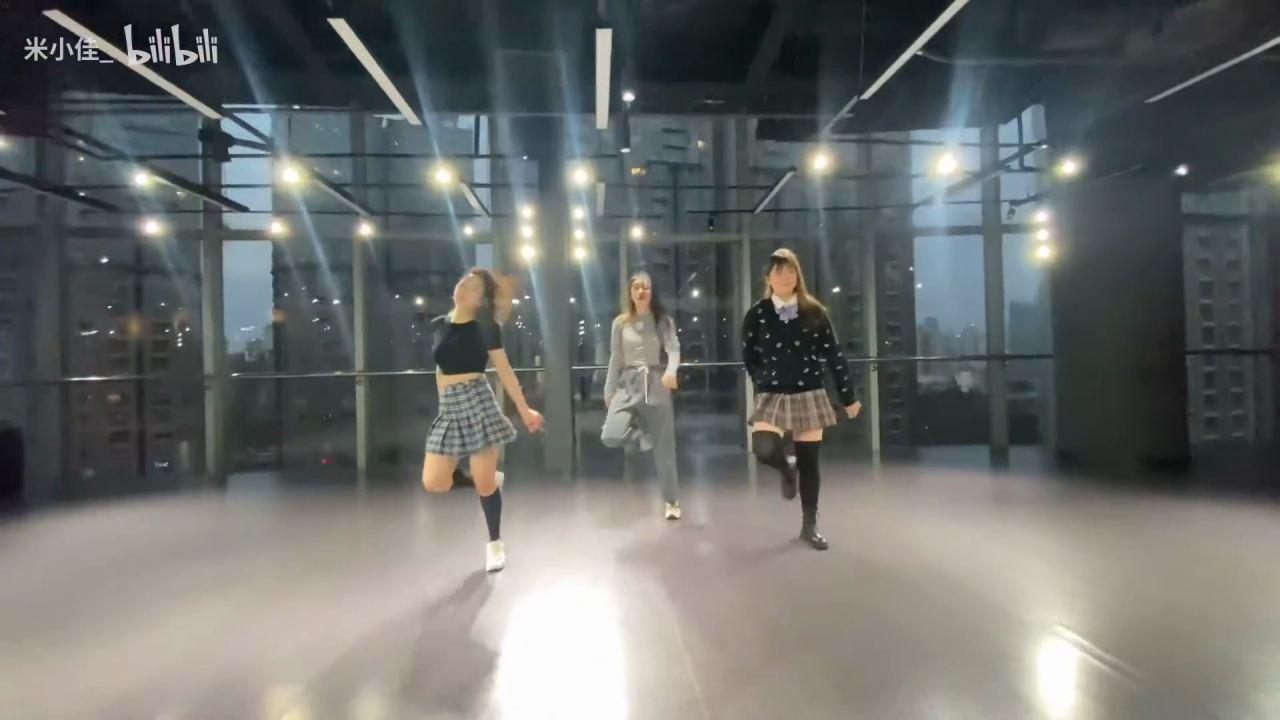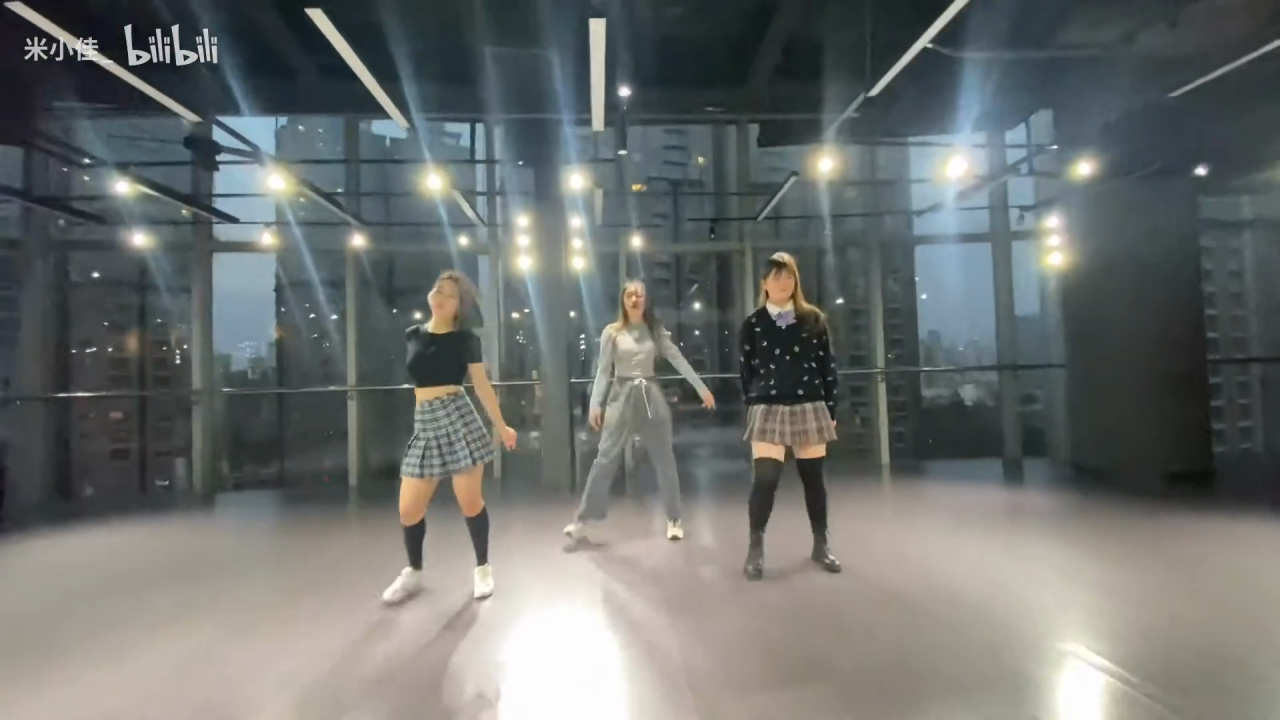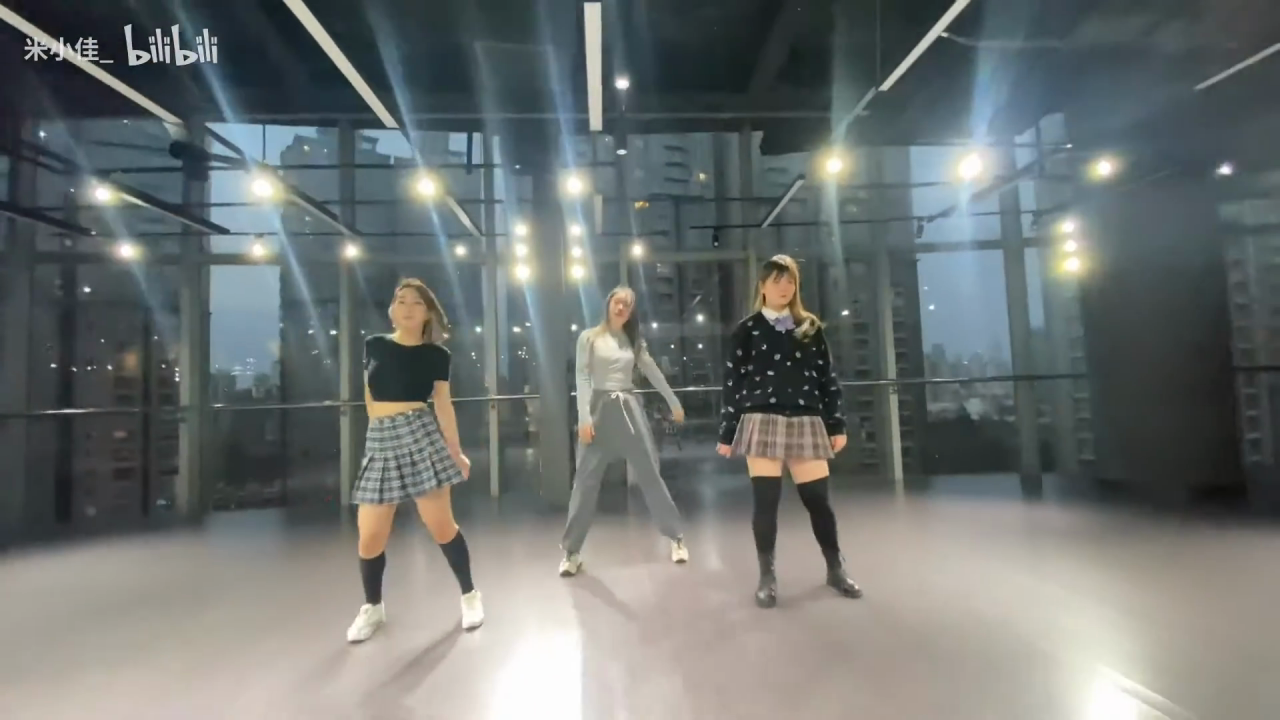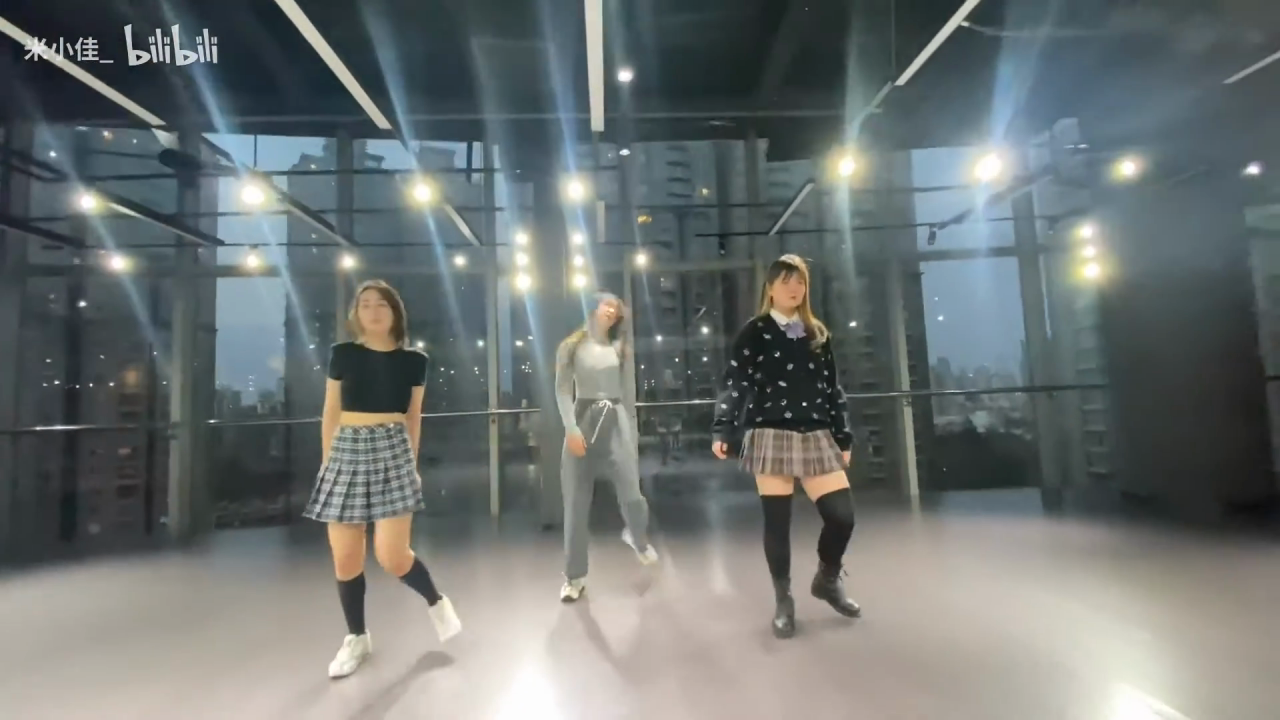
dt=0.2s
person 1, frame 1
left shoulder: (485, 328)
right shoulder: (439, 325)
left elbow: (504, 370)
left wrist: (524, 409)
left hip: (478, 402)
right hip: (448, 408)
left knee: (484, 482)
right knee: (432, 481)
left ankle: (494, 544)
right ankle: (488, 479)
person 1, frame 2
left shoulder: (465, 338)
right shoulder: (413, 335)
left elbow: (482, 384)
left wrist: (501, 426)
left hip: (458, 418)
right hip: (424, 424)
left knee: (470, 502)
right knee: (409, 508)
left ankle: (482, 569)
right ankle: (413, 571)
person 1, frame 3
left shoulder: (437, 355)
right shoulder: (375, 346)
left elbow: (443, 406)
right elbow: (371, 399)
left wrist: (456, 451)
left hip: (422, 437)
right hip: (381, 442)
left knee: (441, 526)
right knee: (369, 537)
left ankle: (469, 596)
right ankle: (372, 608)
person 1, frame 4
left shoulder: (414, 360)
right shoulder: (343, 354)
left elbow: (414, 415)
right elbow: (331, 411)
left wrist: (410, 462)
right wrist: (327, 461)
left hip: (392, 454)
right hip: (347, 453)
left knee: (392, 558)
right knee: (345, 559)
left ankle: (437, 602)
right ankle: (356, 638)
person 2, frame 1
left shoulder: (815, 313)
right shoulder: (757, 315)
left elbow: (834, 355)
right elbow: (750, 358)
left wrist: (848, 395)
right wrist: (766, 385)
left hip: (809, 395)
right hip: (772, 396)
left knee: (810, 461)
right knee: (765, 449)
right ankle: (788, 469)
person 2, frame 2
left shoulder: (813, 318)
right shoulder: (752, 324)
left elbow: (827, 366)
right elbow: (747, 371)
left wrist: (830, 409)
right wrist: (757, 403)
left hip: (809, 408)
right hip: (768, 410)
left knee: (814, 479)
right knee: (765, 479)
left ankle: (820, 546)
right ankle: (755, 549)
person 2, frame 3
left shoulder: (810, 326)
right shoulder: (747, 330)
left elbow: (827, 377)
right elbow: (733, 384)
left wrist: (836, 424)
right wrist: (727, 433)
left hip: (806, 422)
right hip: (761, 422)
left knee: (817, 499)
right knee: (765, 500)
left ankle: (835, 570)
right ankle: (767, 577)
person 2, frame 4
left shoulder: (817, 333)
right shoulder: (755, 332)
left elbow: (832, 387)
right elbow: (734, 383)
left wrist: (843, 437)
right wrist: (722, 430)
left hip: (816, 435)
right hip: (770, 435)
left knee: (841, 516)
right knee: (777, 521)
left ankle: (828, 579)
right ankle: (784, 603)
person 3, frame 1
left shoulder: (663, 321)
right shoulder: (621, 323)
left elbow: (673, 350)
right elbow: (614, 358)
left wrist: (670, 370)
right wrist: (609, 390)
left hip: (654, 383)
right hip: (626, 383)
left knee: (664, 444)
right knee: (612, 436)
left ankle: (671, 500)
right ankle: (639, 431)
person 3, frame 2
left shoulder: (657, 332)
right shoulder: (612, 332)
left elbow: (678, 360)
right elbow: (603, 369)
left wrist: (701, 388)
right wrist: (595, 404)
left hip: (651, 395)
right hip: (622, 395)
left knee: (664, 458)
right knee: (606, 458)
left ankle: (674, 518)
right ankle: (583, 519)
person 3, frame 3
left shoulder: (635, 341)
right shoulder: (589, 338)
left elbow: (653, 372)
right elbow: (582, 378)
left wrist: (674, 402)
right wrist: (584, 416)
left hip: (630, 408)
right hip: (599, 409)
left knee: (650, 476)
right knee: (587, 482)
left ankle: (675, 538)
right ankle: (571, 551)
person 3, frame 4
left shoulder: (620, 347)
right shoulder: (571, 347)
right elbow: (563, 391)
left wrist: (629, 426)
right wrist: (571, 429)
left hip: (617, 419)
right hip: (585, 420)
left knee: (631, 496)
right knee: (577, 501)
left ankle: (637, 536)
right ankle: (574, 576)
